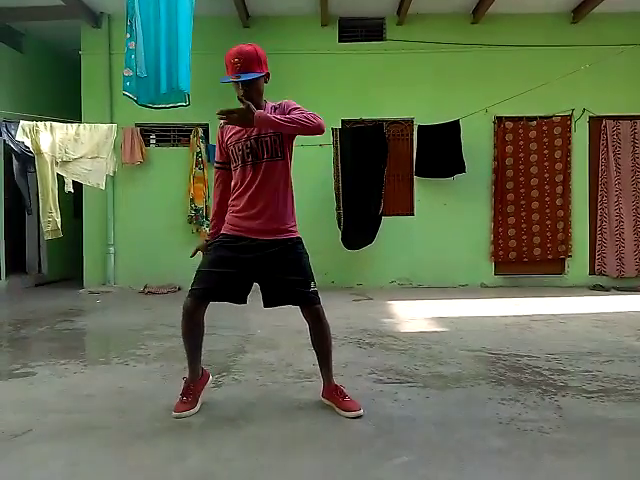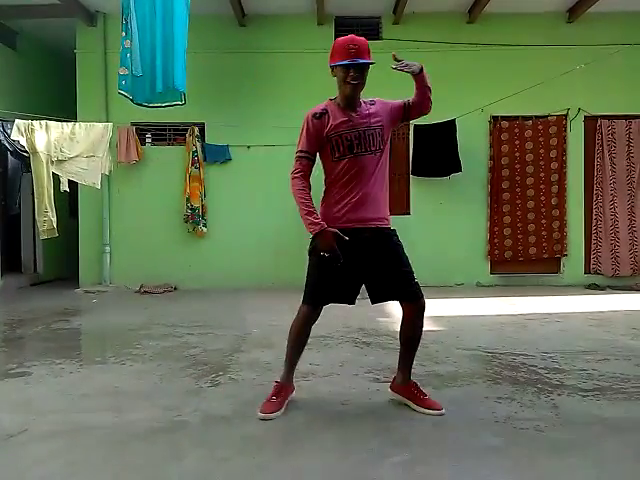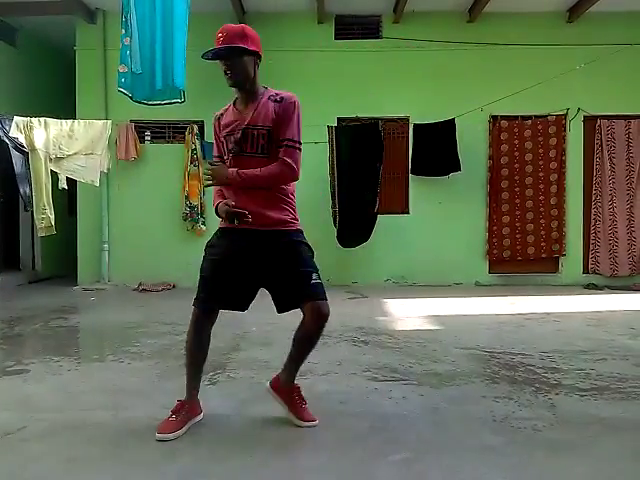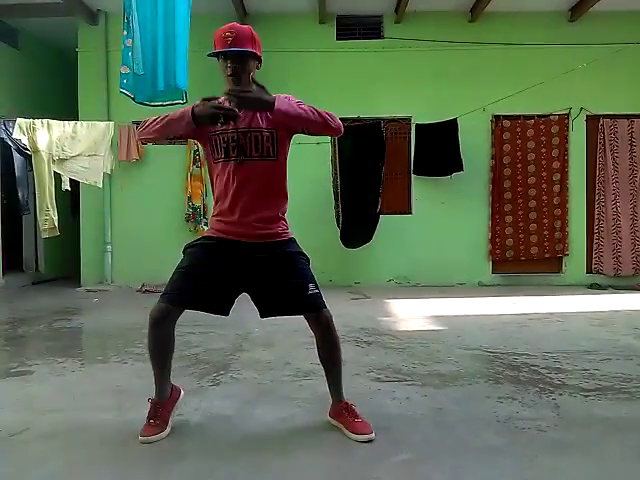
dt=1s
person 1, frame 1
left shoulder: (282, 111)
right shoulder: (225, 126)
left elbow: (317, 125)
left wrist: (258, 119)
right wrist: (212, 230)
left hip: (281, 238)
right hip: (234, 237)
left knee: (313, 308)
right knee: (192, 306)
left ankle: (330, 386)
right ankle: (196, 377)
person 1, frame 2
left shoulder: (384, 110)
right shoulder: (318, 117)
left elbow: (423, 105)
right elbow: (298, 176)
left wrist: (420, 76)
right wrist: (317, 228)
left hip: (379, 230)
right hip: (336, 231)
left knee: (415, 304)
right knee: (311, 308)
left ankle: (403, 381)
right ankle: (285, 383)
person 1, frame 3
left shoulder: (284, 103)
right shoulder: (222, 118)
left elbow: (289, 168)
left wrist: (233, 176)
right wrist: (225, 204)
left hip: (281, 232)
right hip: (234, 231)
left knee: (317, 311)
right knee: (202, 313)
left ankle: (285, 382)
right ankle: (190, 402)
person 1, frame 4
left shoulder: (280, 107)
right shoulder: (204, 111)
left elbow: (333, 127)
right elbow: (146, 131)
left wrist: (272, 104)
right wrist: (196, 117)
left hip: (273, 243)
right hip: (220, 242)
left knee: (322, 319)
right knee: (161, 315)
left ankle: (339, 405)
right ankle: (163, 396)
